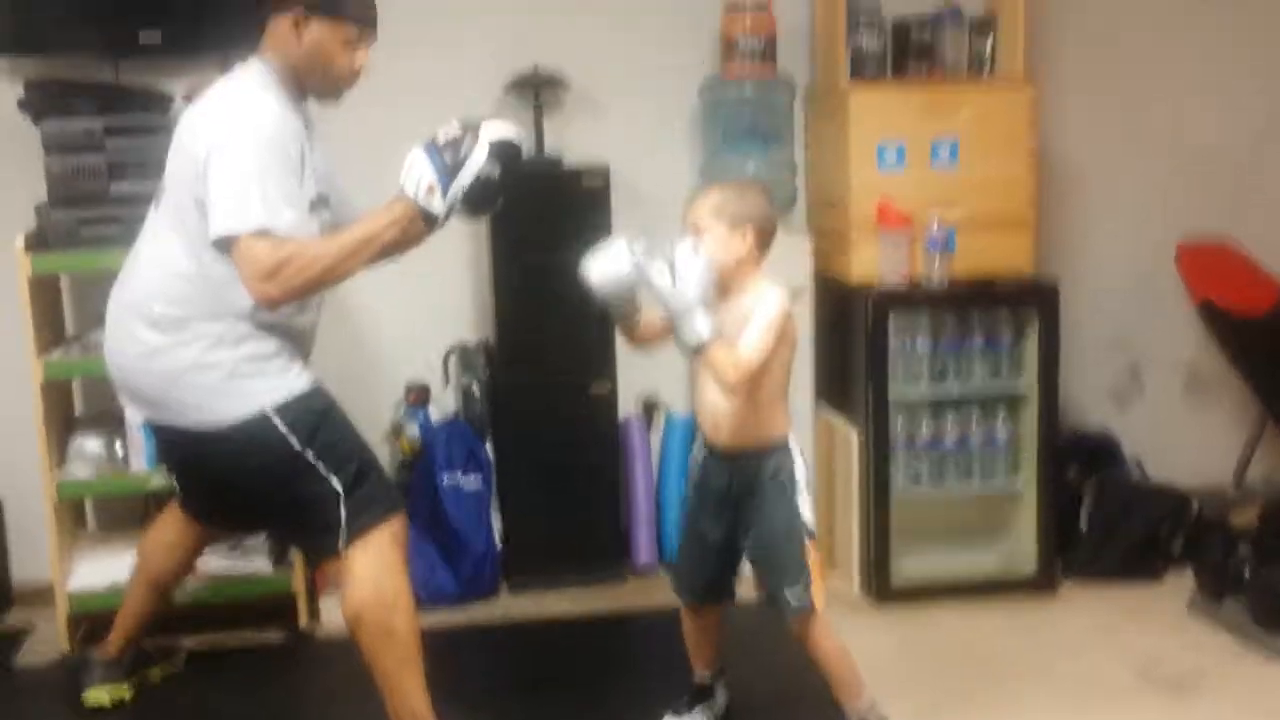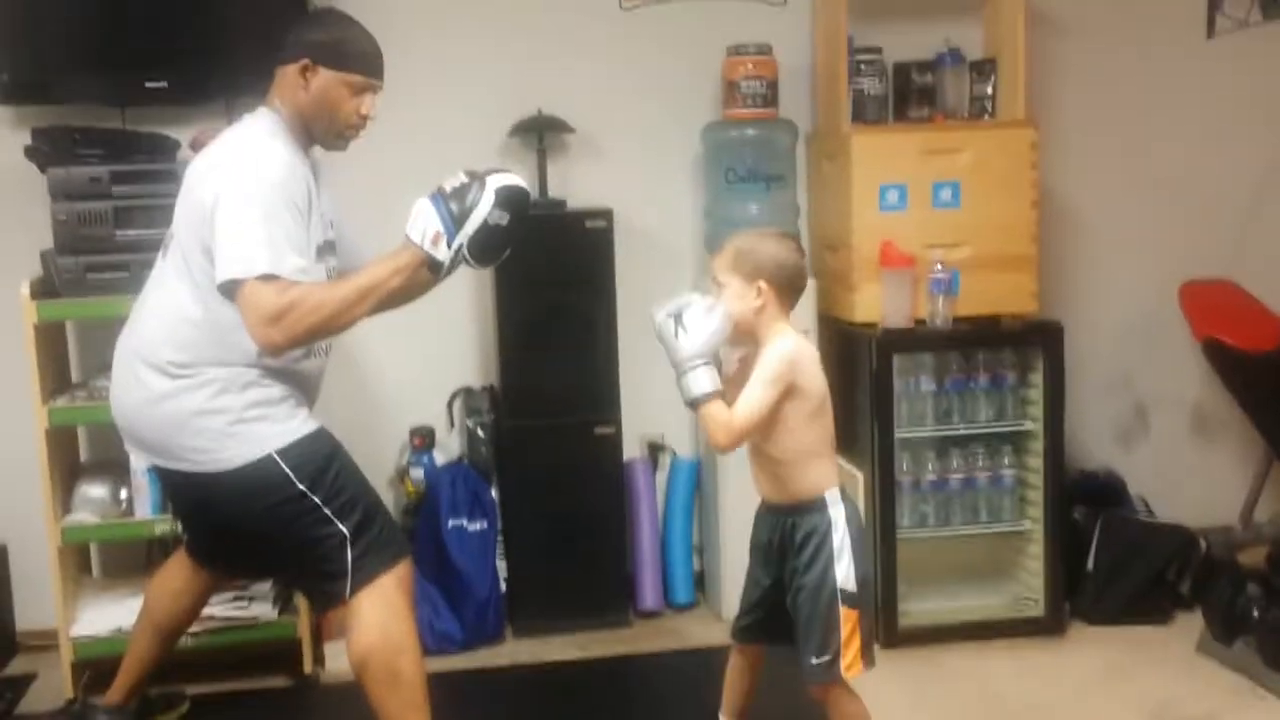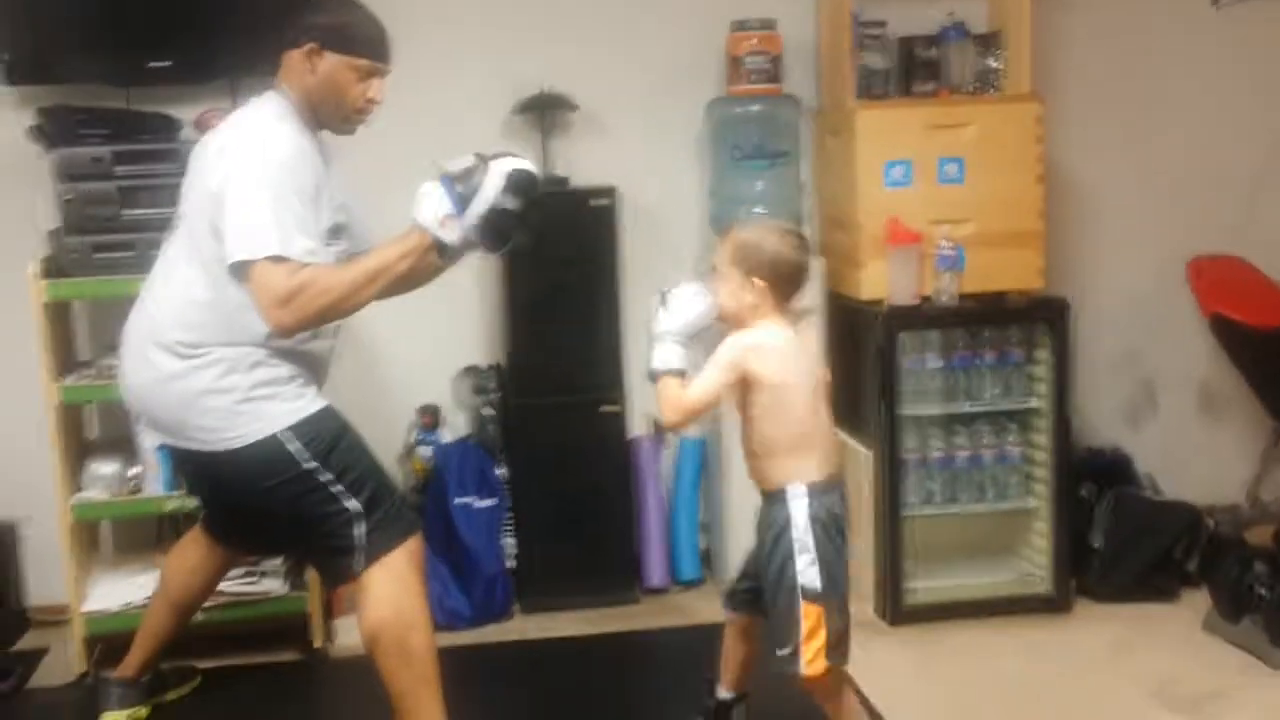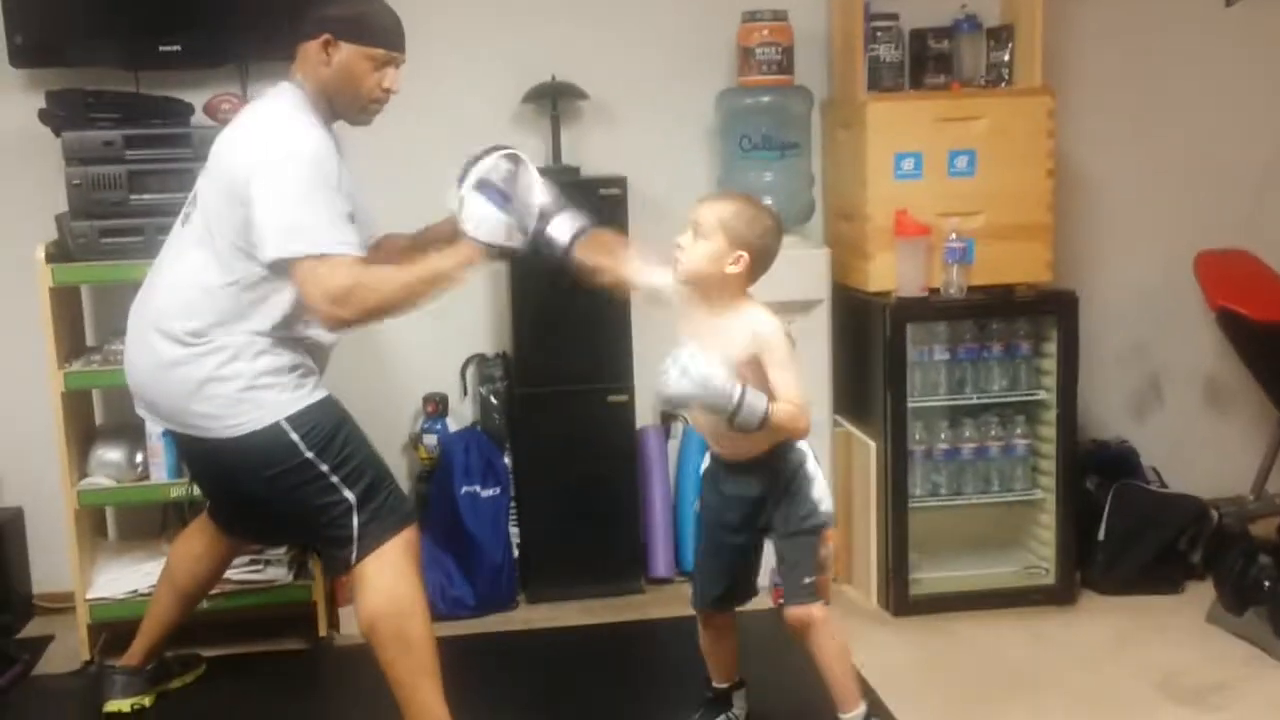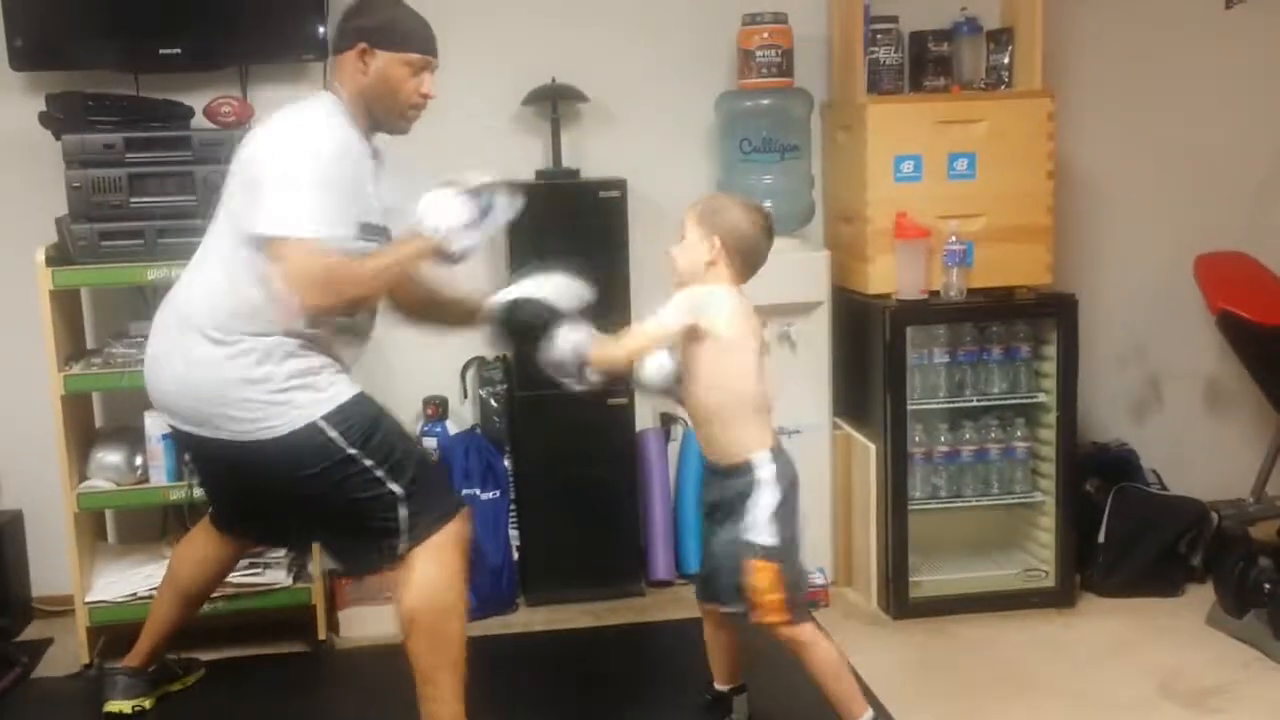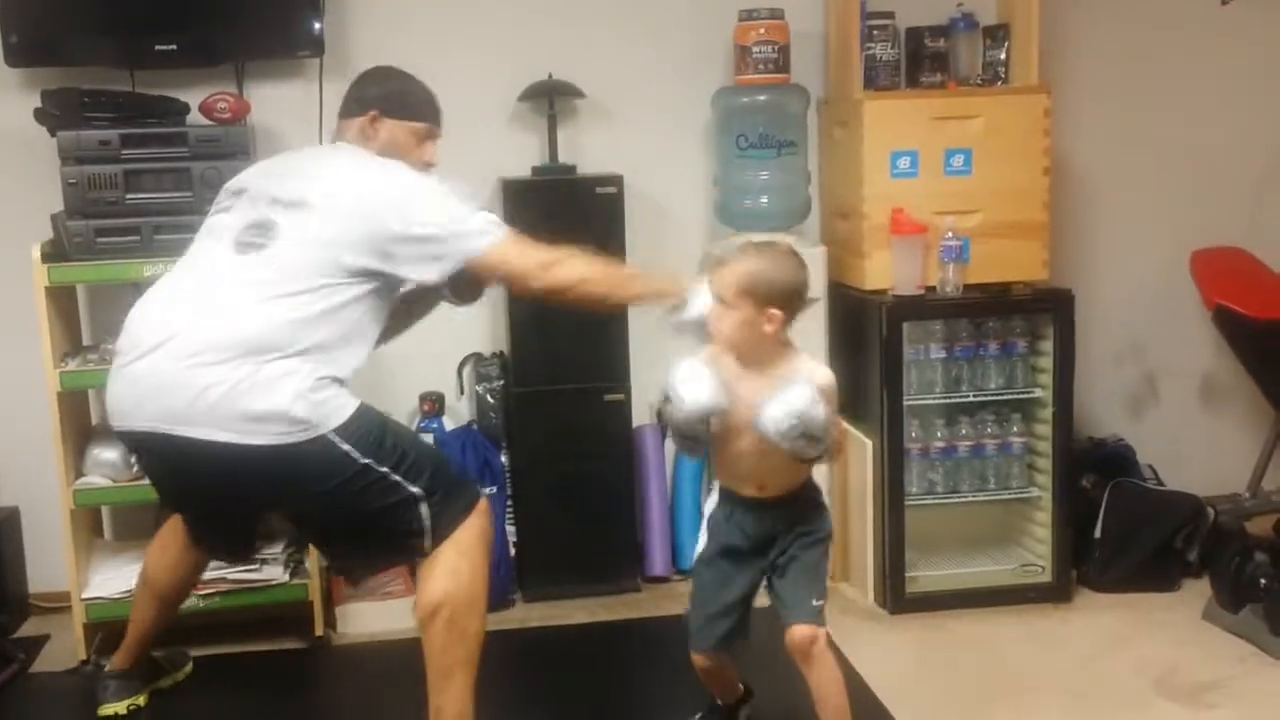
dt=0.3s
person 1, frame 1
left shoulder: (270, 114)
right shoulder: (256, 117)
left elbow: (342, 243)
right elbow: (271, 277)
left wrist: (437, 199)
right wrist: (413, 204)
left hip: (170, 358)
right hip: (208, 365)
left knee: (207, 506)
right knee: (373, 532)
left ankle: (111, 662)
person 1, frame 2
left shoulder: (279, 160)
right shoulder: (262, 162)
left elbow: (347, 290)
right elbow: (274, 322)
left wrist: (442, 250)
right wrist: (419, 252)
left hip: (172, 403)
right hip: (218, 413)
left knee: (215, 554)
right knee: (380, 572)
person 1, frame 3
left shoulder: (290, 146)
right shoulder: (269, 147)
left elbow: (357, 272)
right elbow: (288, 303)
left wrist: (457, 234)
right wrist: (428, 234)
left hip: (183, 379)
right hip: (228, 389)
left knee: (231, 530)
right knee: (390, 547)
person 1, frame 4
left shoulder: (297, 131)
right shoulder: (290, 141)
left elbow: (358, 262)
right elbow: (341, 299)
left wrist: (457, 225)
right wrist: (475, 243)
left hip: (185, 365)
right hip: (228, 378)
left knee: (238, 516)
right knee: (386, 538)
person 1, frame 5
left shoulder: (350, 148)
right shoulder: (317, 140)
left elbow: (389, 289)
right elbow: (312, 292)
left wrist: (491, 308)
right wrist: (426, 239)
left hip: (189, 370)
right hip: (250, 381)
left knee: (241, 521)
right knee: (437, 527)
person 1, frame 6
left shoulder: (265, 176)
right shoulder: (390, 191)
right elbow: (542, 271)
left wrist: (432, 290)
right wrist: (676, 291)
left hip: (141, 390)
right hip: (245, 406)
left knee: (204, 519)
right knee: (460, 526)
person 2, frame 1
left shoulder: (770, 300)
right shoulder: (708, 296)
left elbow: (734, 377)
right elbow: (637, 333)
left wrist: (691, 310)
right wrist: (618, 298)
left hip: (770, 472)
right hip: (717, 468)
left knee: (801, 614)
right knee: (695, 596)
person 2, frame 2
left shoulder: (786, 353)
right shoulder: (759, 352)
left elbow: (725, 434)
right elbow: (728, 413)
left wrist: (695, 363)
right wrist: (694, 354)
left hip: (817, 526)
right hip: (775, 520)
left knee: (825, 677)
right knee: (747, 640)
person 2, frame 3
left shoulder: (744, 345)
right shoulder: (794, 341)
left elbow: (674, 412)
left wrist: (668, 342)
left hip: (801, 510)
right hip: (792, 503)
left knee: (811, 663)
right knee: (744, 608)
person 2, frame 4
left shoulder: (763, 328)
right shoulder: (683, 291)
left elbow: (797, 422)
right elbow: (610, 258)
left wrist: (728, 397)
right wrist: (553, 215)
left hip: (783, 476)
right hip: (725, 475)
left knee: (805, 612)
right knee: (711, 606)
person 2, frame 5
left shoulder: (701, 304)
right shoulder: (732, 312)
left elbow: (616, 355)
left wrist: (572, 349)
right wrist: (677, 382)
left hip: (754, 482)
right hip: (725, 481)
left knee: (788, 625)
right knee: (715, 603)
person 2, frame 6
left shoulder: (814, 379)
right shoulder: (717, 361)
left elbow: (832, 447)
right elbow: (703, 432)
left wrist: (816, 441)
left hip: (798, 517)
right hip: (730, 516)
left knee: (805, 637)
right knee: (704, 653)
